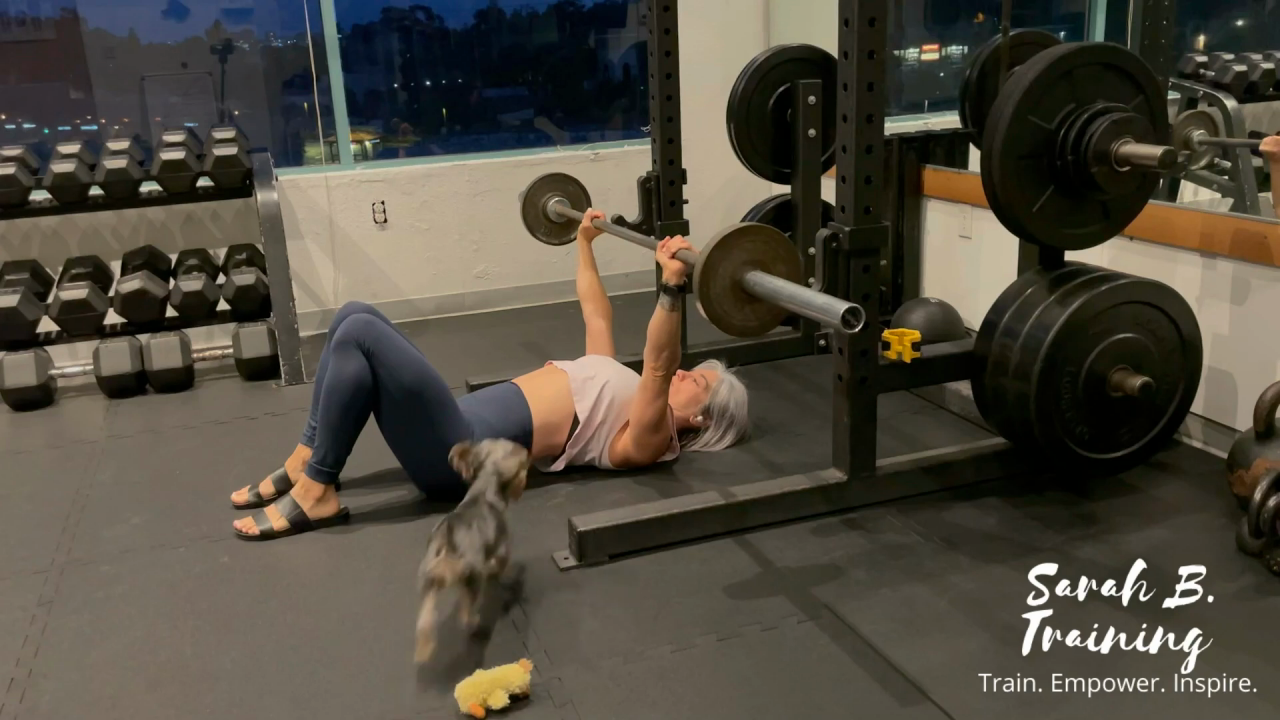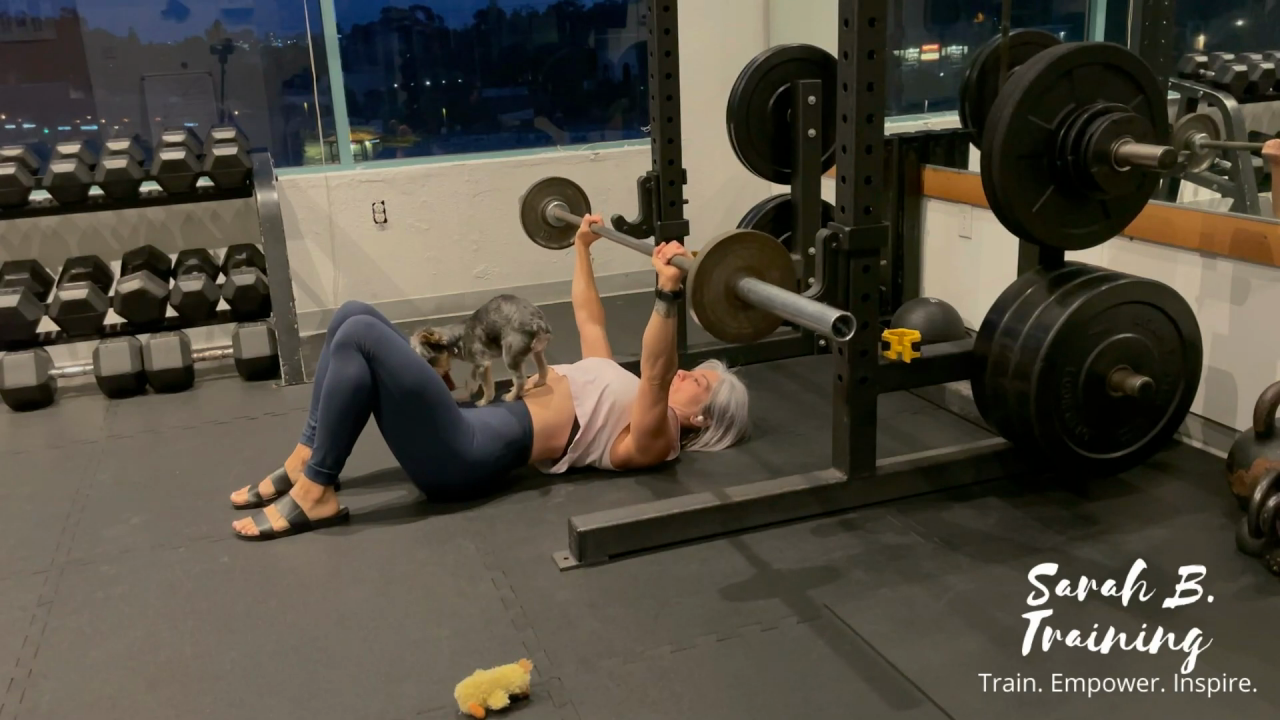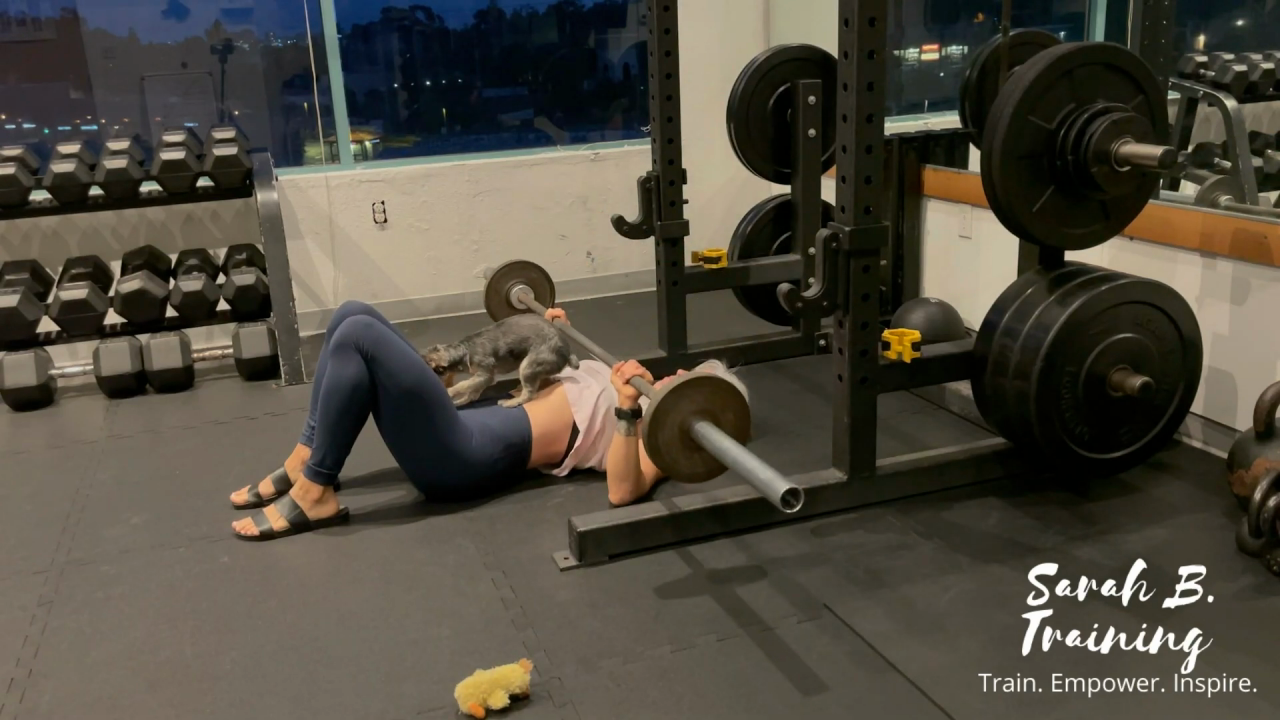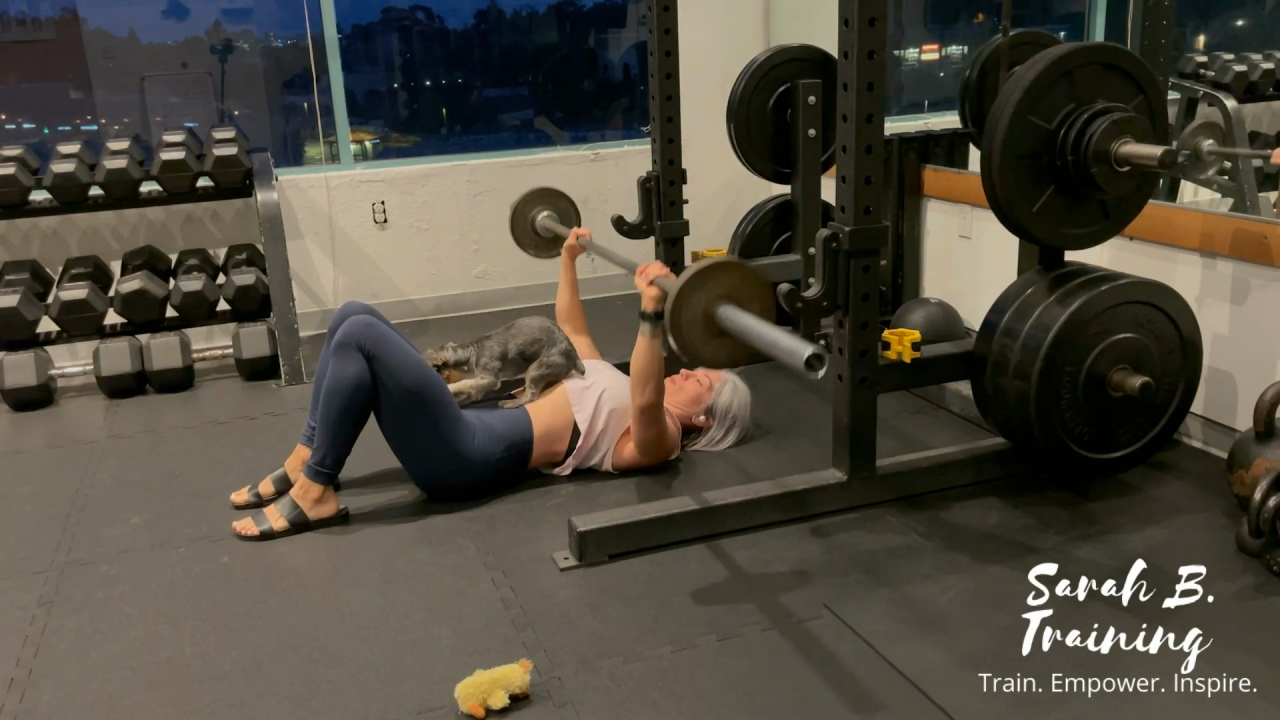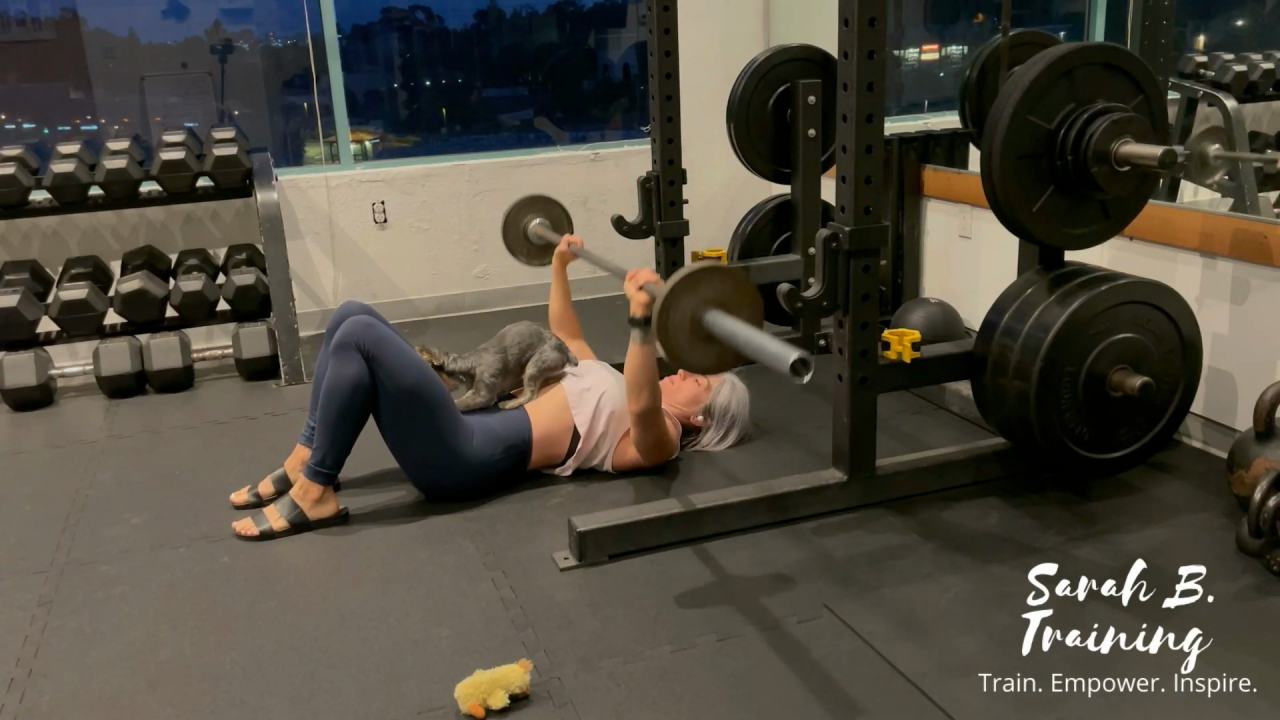
dt=1s
person 1, frame 1
left shoulder: (649, 438)
right shoulder: (619, 387)
left elbow: (658, 367)
right elbow: (596, 315)
left wrist: (672, 286)
right wrist: (584, 243)
left hip: (463, 450)
right hip: (463, 421)
left knee: (360, 332)
right knee: (354, 316)
left ankle: (315, 492)
right ankle: (304, 461)
person 1, frame 2
left shoulder: (653, 439)
right shoulder: (622, 389)
left elbow: (656, 373)
right elbow: (589, 320)
left wrist: (668, 292)
right wrist: (583, 248)
left hip: (465, 455)
right hip: (467, 420)
left knee: (359, 335)
right knee: (354, 315)
left ankle: (314, 493)
right ankle: (303, 462)
person 1, frame 3
right shoulder: (644, 399)
left elbow: (623, 493)
left wrist: (630, 408)
left hip: (466, 457)
right hip: (470, 421)
left knee: (359, 335)
right knee: (354, 314)
left ankle: (315, 495)
right ankle: (303, 465)
person 1, frame 4
left shoulder: (657, 439)
right shoulder: (619, 396)
left elbow: (647, 399)
right elbow: (571, 327)
left wrist: (652, 312)
right wrist: (569, 259)
left hip: (469, 457)
right hip: (471, 423)
left knee: (360, 333)
right knee: (353, 315)
left ankle: (315, 494)
right ankle: (301, 464)
person 1, frame 5
left shoulder: (658, 438)
right shoulder: (618, 390)
left elbow: (642, 405)
right elbow: (565, 335)
left wrist: (642, 318)
right wrist: (559, 267)
left hip: (466, 459)
right hip: (468, 427)
left knee: (358, 335)
right knee: (353, 315)
left ankle: (315, 496)
right ankle: (302, 464)
